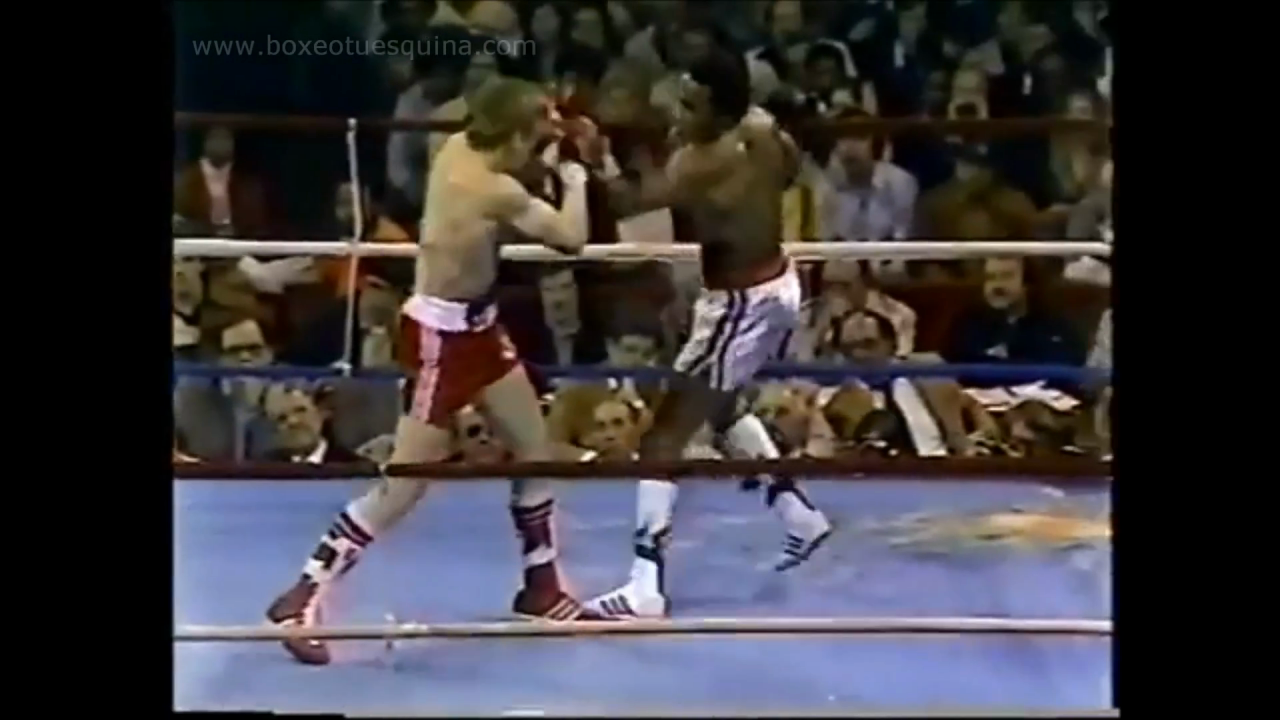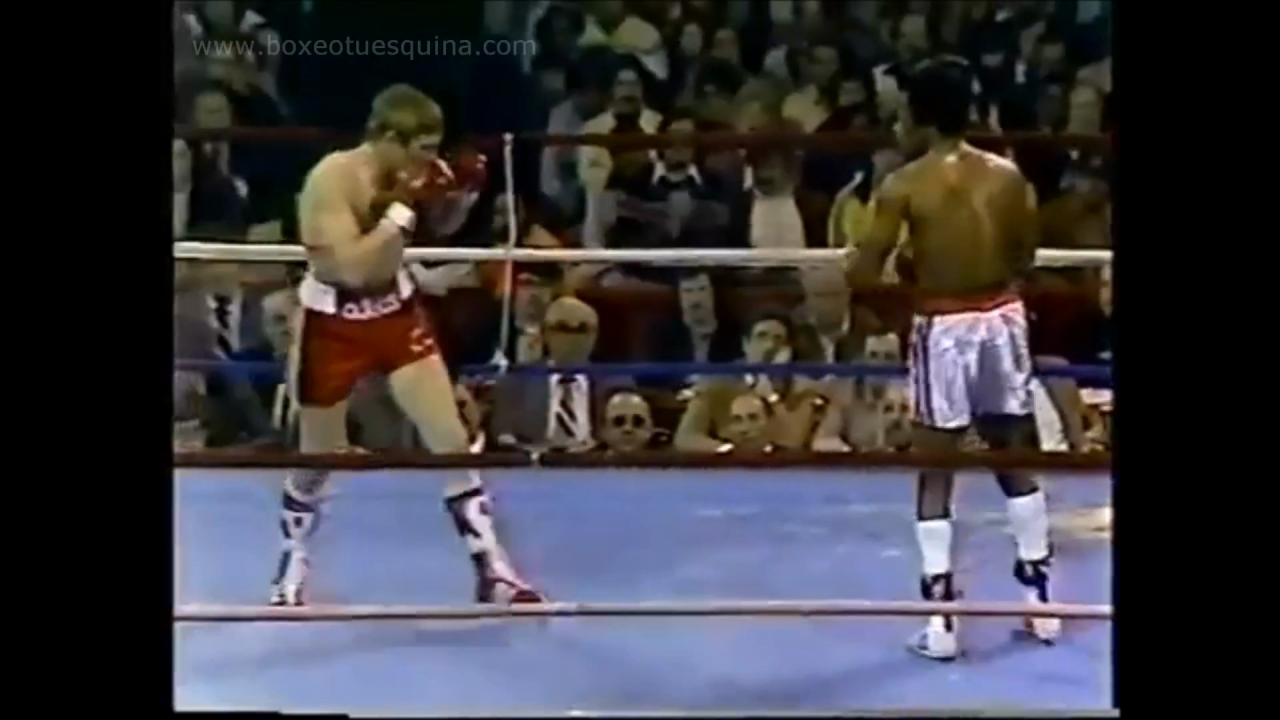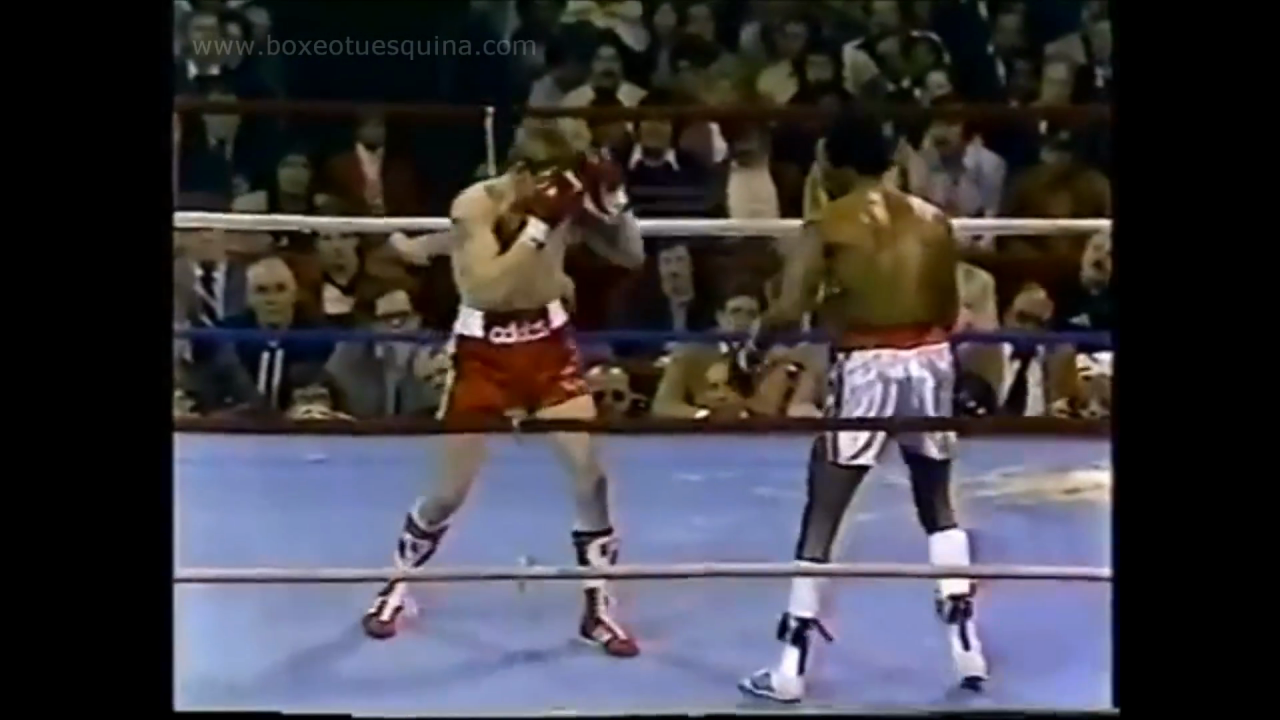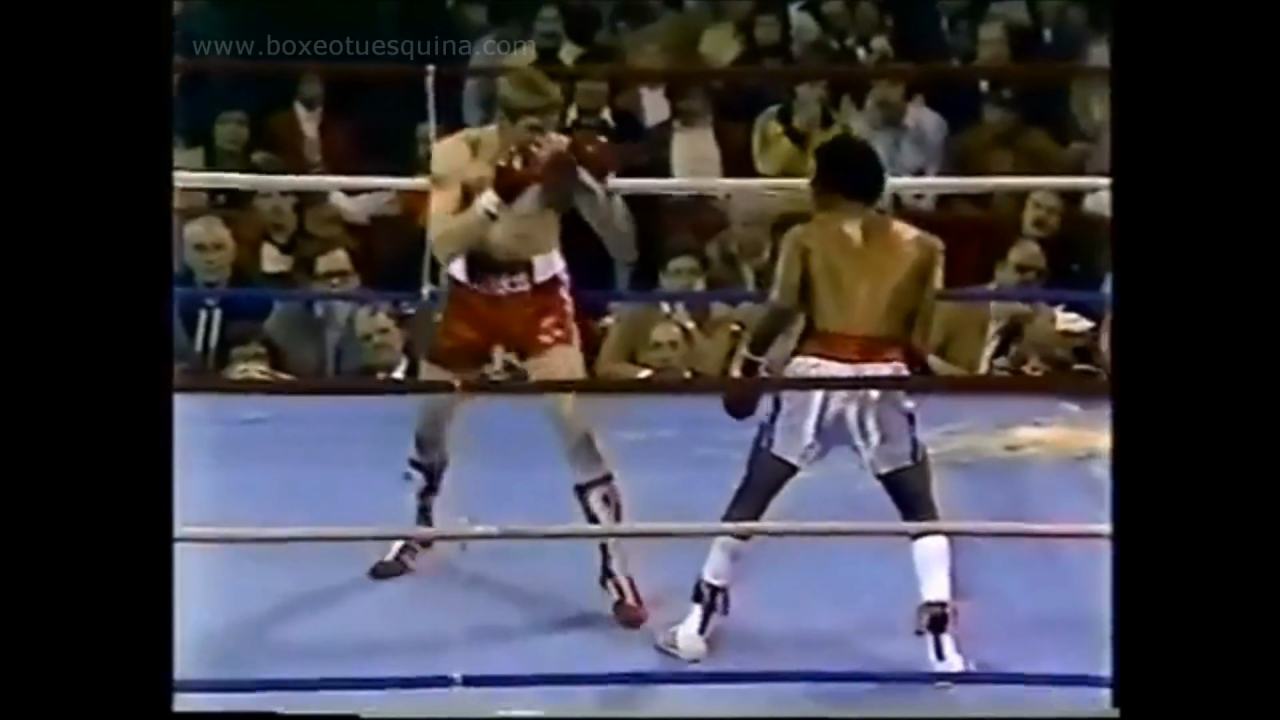
dt=1s
person 1, frame 1
left shoulder: (700, 161)
right shoulder: (762, 127)
left elbow: (627, 200)
right elbow: (790, 166)
left hip: (739, 305)
right hip: (777, 290)
left knee: (662, 438)
right knee: (722, 411)
right ankle: (798, 509)
person 1, frame 2
left shoulder: (903, 188)
right shoulder: (1008, 175)
left elbow: (864, 274)
right elbow: (1023, 258)
left wrist: (861, 266)
left hip: (944, 330)
right hip: (1004, 320)
left knee: (935, 475)
right knee: (1017, 465)
left ankle: (940, 621)
right ankle: (1039, 598)
person 1, frame 3
left shoulder: (829, 222)
right shoulder: (933, 219)
left elbow: (789, 307)
right elbow: (950, 311)
left wrist: (750, 348)
left hip: (868, 365)
right hip: (930, 361)
left knee: (822, 516)
right knee: (938, 507)
left ankle: (791, 663)
right ankle: (964, 638)
person 1, frame 4
left shoulder: (804, 237)
right shoulder: (919, 246)
left elbow: (782, 306)
right elbow: (917, 341)
left wrist: (748, 364)
left hip: (816, 374)
right hip: (882, 380)
left knee: (750, 500)
right knee: (921, 512)
left ankle: (695, 626)
right ankle: (942, 642)
person 2, frame 1
left shoulder: (460, 149)
right shoulder: (493, 188)
right elbow: (571, 238)
left wrist: (547, 144)
right wrist: (575, 172)
left hip: (476, 325)
right hip: (442, 337)
left knee: (536, 450)
right knee: (400, 490)
left ankle: (542, 590)
right ankle: (300, 601)
person 2, frame 2
left shoulder: (407, 172)
right shoulder: (331, 180)
left elbow: (438, 225)
right elbow: (353, 268)
left wrist: (461, 189)
right wrist: (406, 209)
left hip: (397, 315)
right hip: (334, 322)
left knee: (452, 444)
right knee: (317, 458)
left ankle: (492, 572)
right ankle: (294, 562)
person 2, frame 3
left shoulder: (565, 194)
right shoulder: (475, 205)
left elbow: (631, 255)
right elbow: (486, 287)
left wrist: (610, 198)
right wrist: (538, 224)
left hip: (549, 345)
right hip: (483, 350)
left knee: (590, 478)
right knee: (449, 492)
left ankle: (598, 608)
right ankle: (397, 586)
person 2, frame 4
left shoulder: (561, 153)
right shoulder: (455, 153)
right elbow: (442, 246)
left wrist: (599, 178)
right wrist: (497, 196)
left hip: (539, 295)
right hip: (471, 296)
left knee: (577, 430)
right knee: (430, 425)
left ankle: (614, 564)
right ankle: (417, 528)
